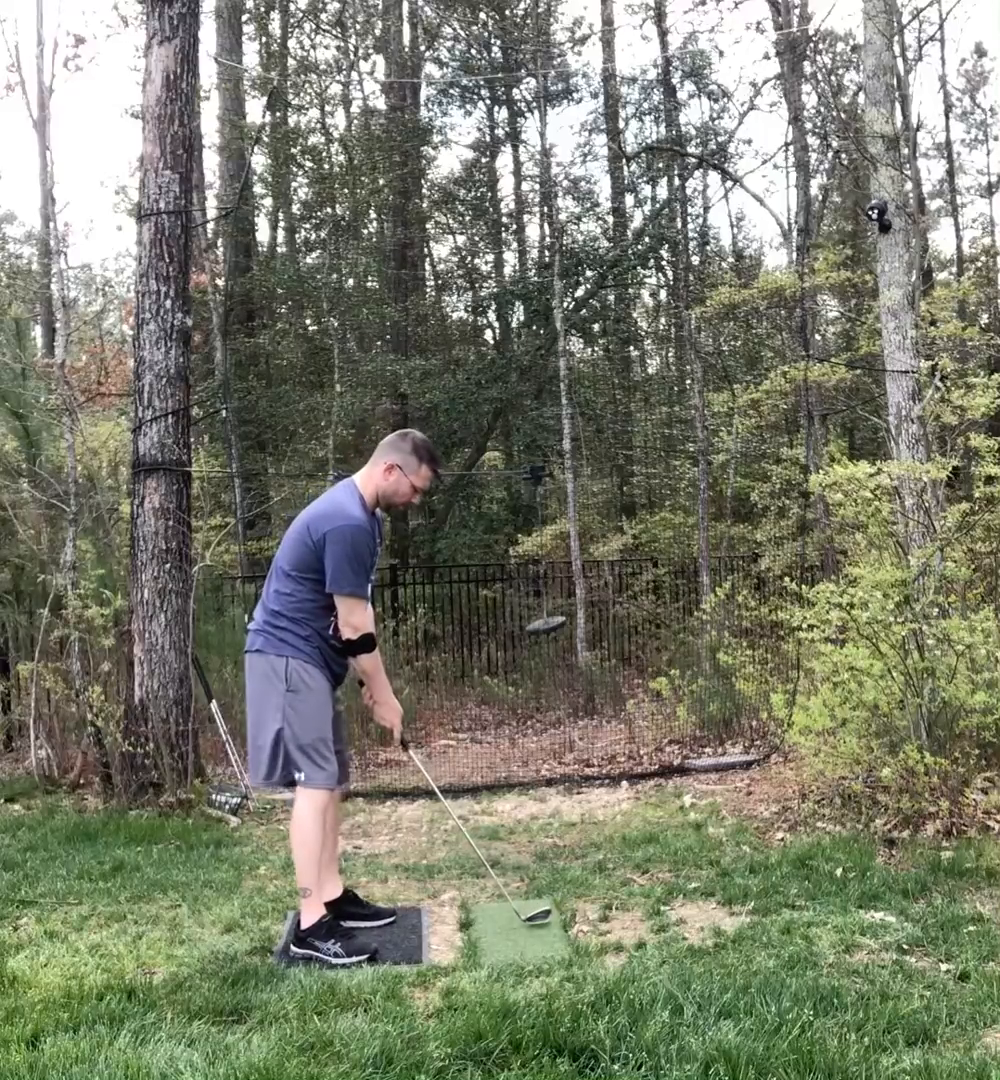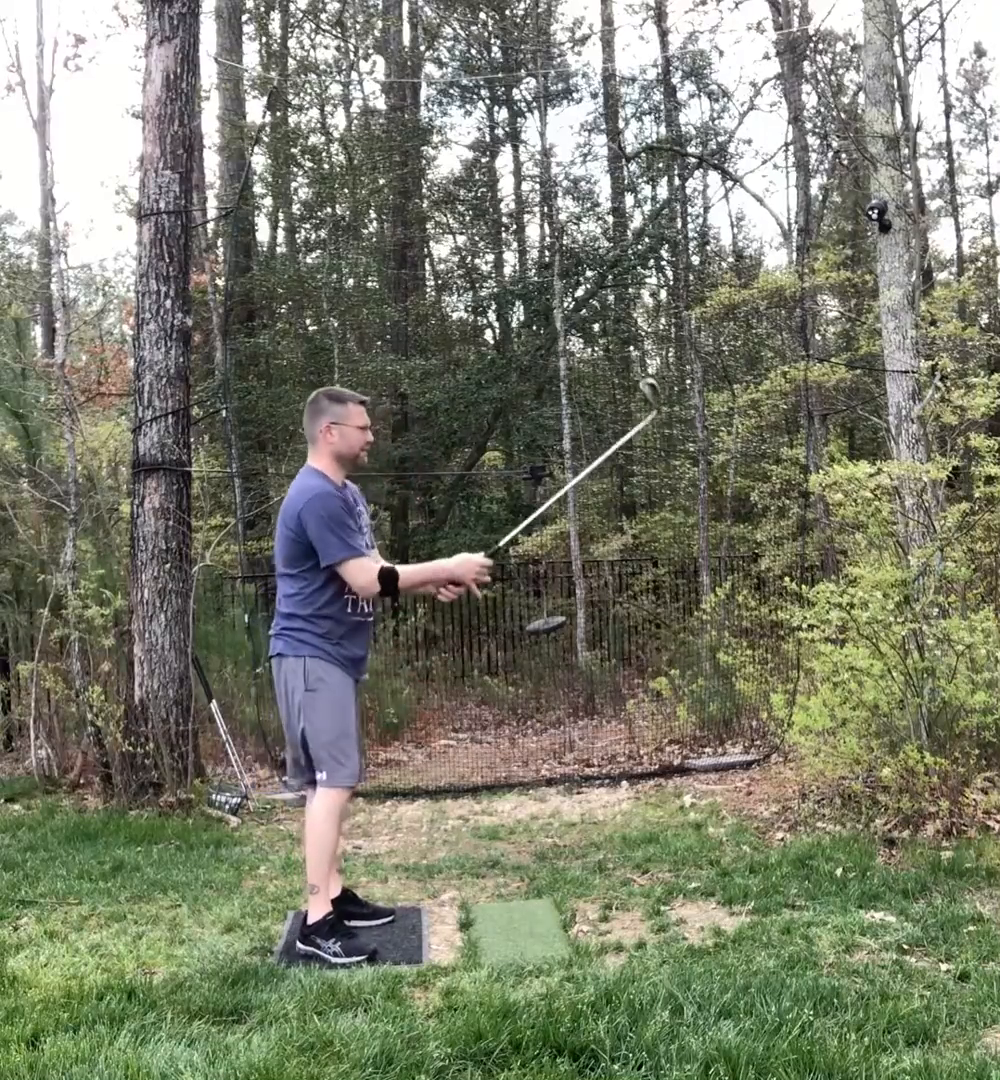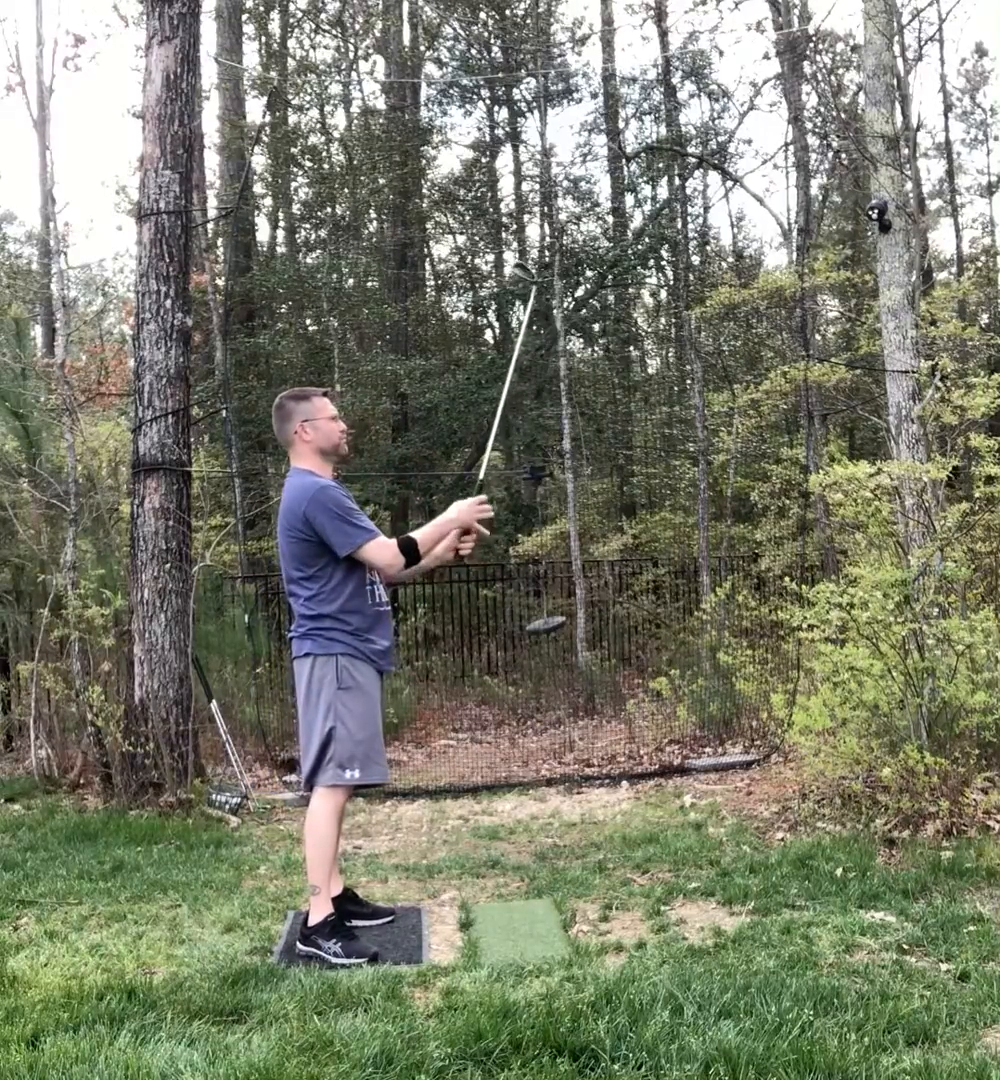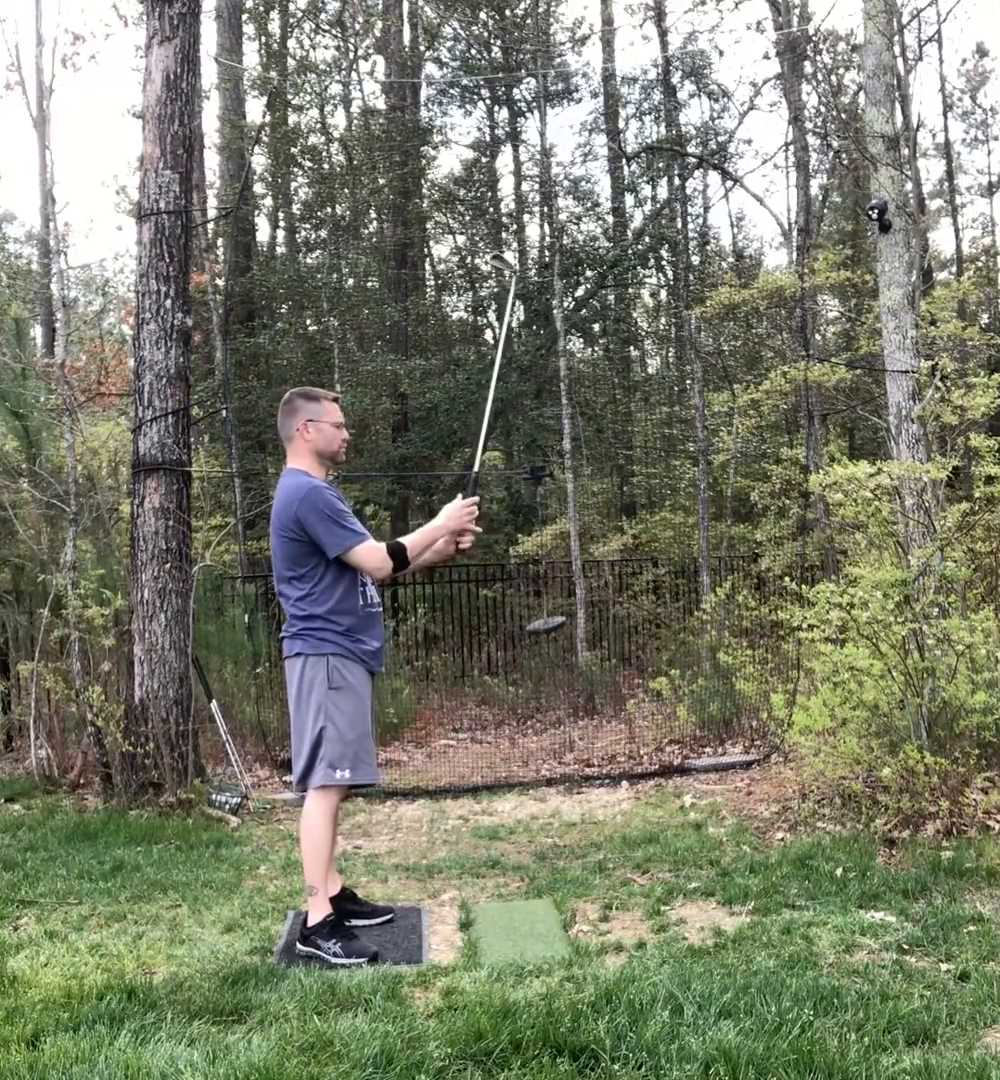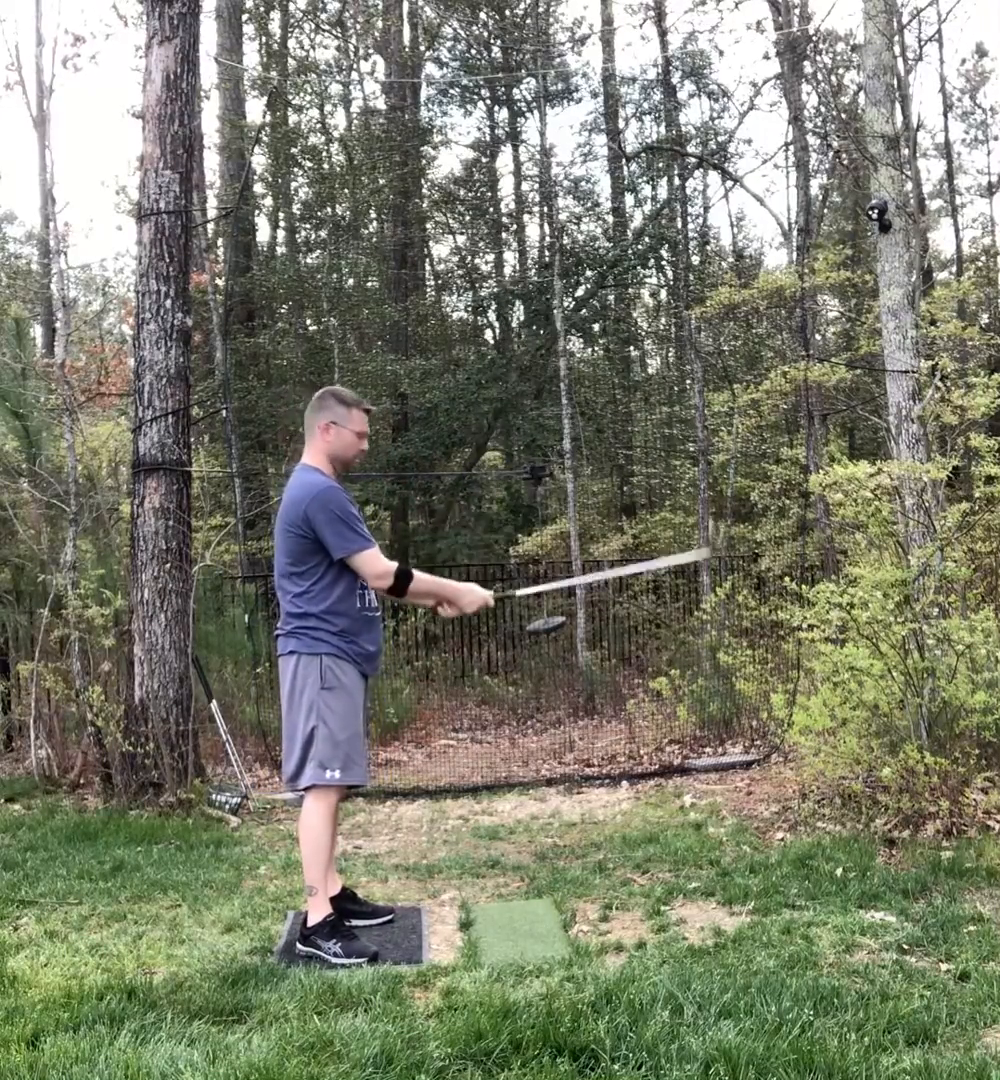
dt=1s
person 1, frame 1
left shoulder: (359, 511)
right shoulder: (347, 523)
left elbow: (359, 610)
right elbow: (353, 625)
left wrist: (372, 683)
right wrist: (384, 696)
left hip: (312, 658)
right hip: (289, 658)
left knee: (331, 781)
right knee: (315, 784)
left ankle: (332, 896)
right ankle: (311, 924)
person 1, frame 2
left shoulder: (347, 492)
right shoulder: (317, 498)
left elbow: (371, 569)
right elbow: (366, 582)
left wrist: (437, 581)
right wrist: (446, 568)
left hip: (336, 656)
right hip: (311, 656)
left knee: (332, 783)
right knee: (334, 782)
left ankle: (333, 894)
right ankle: (317, 921)
person 1, frame 3
left shoulder: (321, 492)
right shoulder: (316, 494)
left elbow: (379, 568)
right elbow: (389, 559)
left wrist: (447, 548)
right wrist: (449, 519)
left hip: (347, 653)
right hip: (335, 654)
left knee: (336, 782)
right knee: (331, 782)
left ankle: (335, 895)
right ankle: (319, 922)
person 1, frame 4
left shoulder: (315, 493)
right shoulder: (308, 494)
left elbow: (374, 563)
right elbow: (378, 564)
left wrist: (446, 545)
right wrist: (439, 524)
left hip: (341, 654)
right hip: (327, 655)
left knee: (332, 783)
right knee: (326, 783)
left ankle: (333, 894)
right ankle: (317, 921)
person 1, frame 5
left shoulder: (318, 490)
right shoulder: (319, 494)
left elbow: (363, 577)
right elbow: (380, 575)
left wrist: (434, 598)
right wrist: (453, 591)
left hip: (336, 655)
right hip: (321, 655)
left knee: (330, 784)
right knee: (323, 785)
left ankle: (331, 893)
right ankle: (317, 923)
